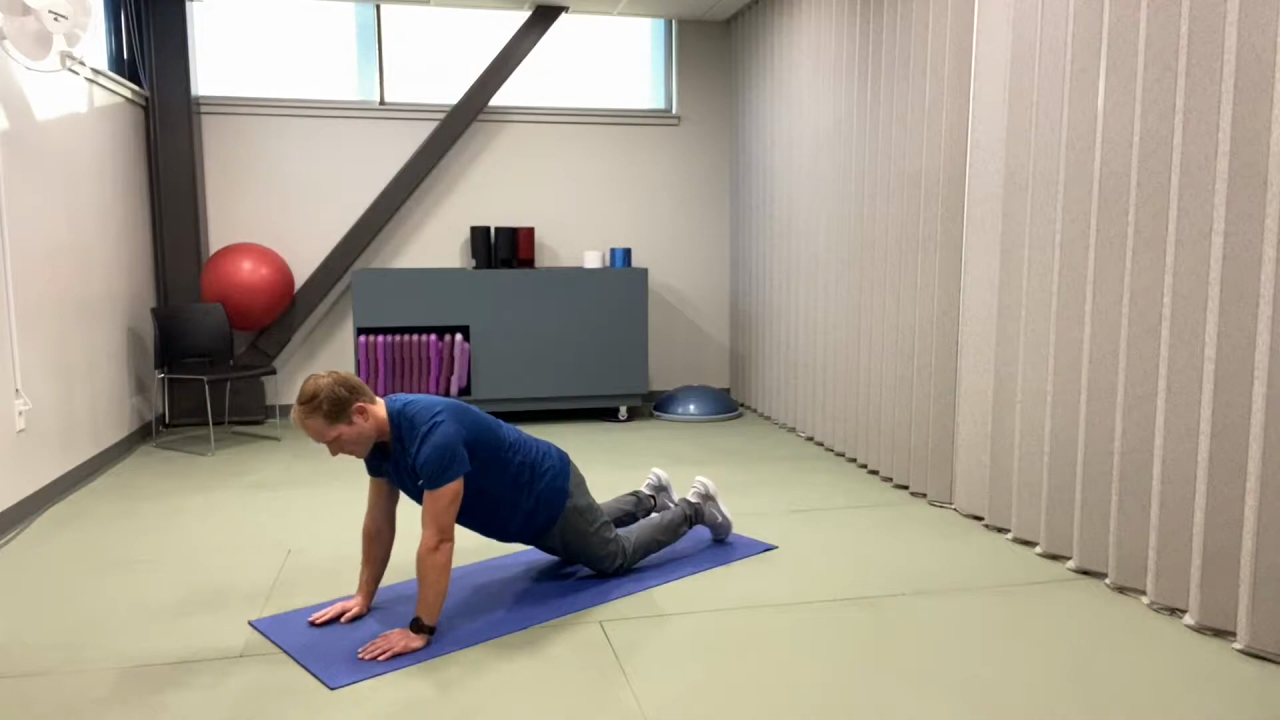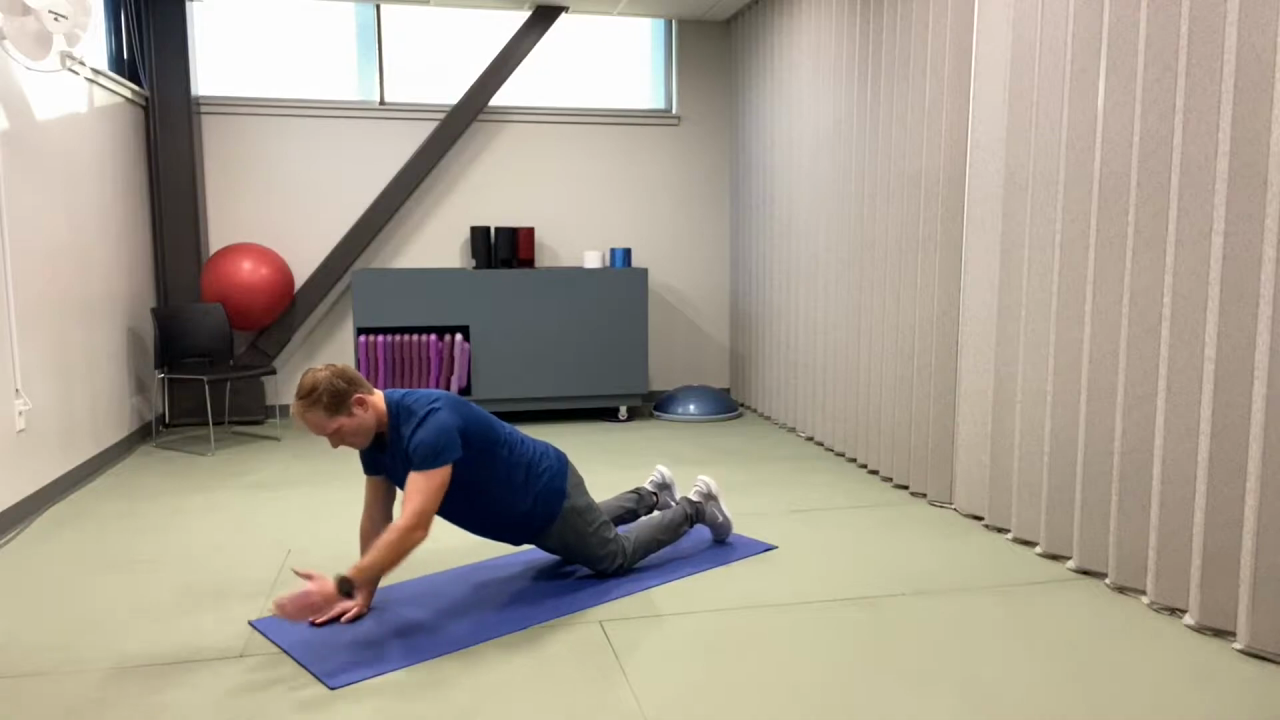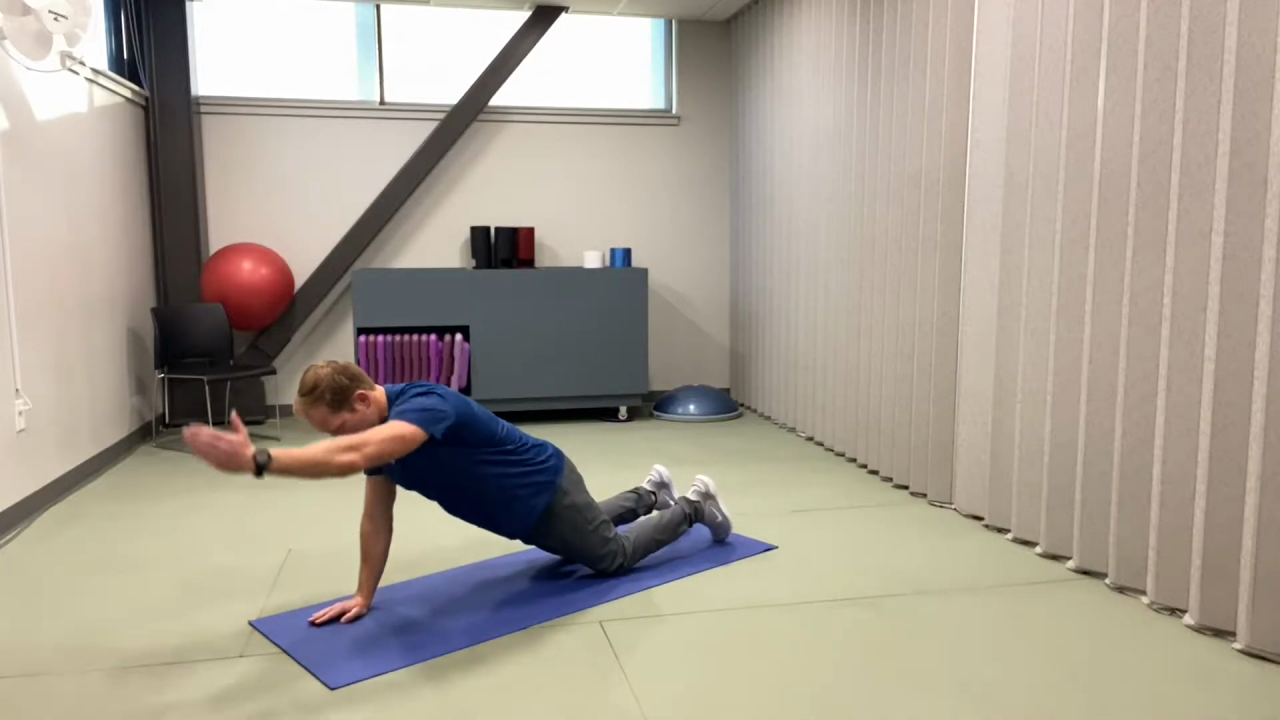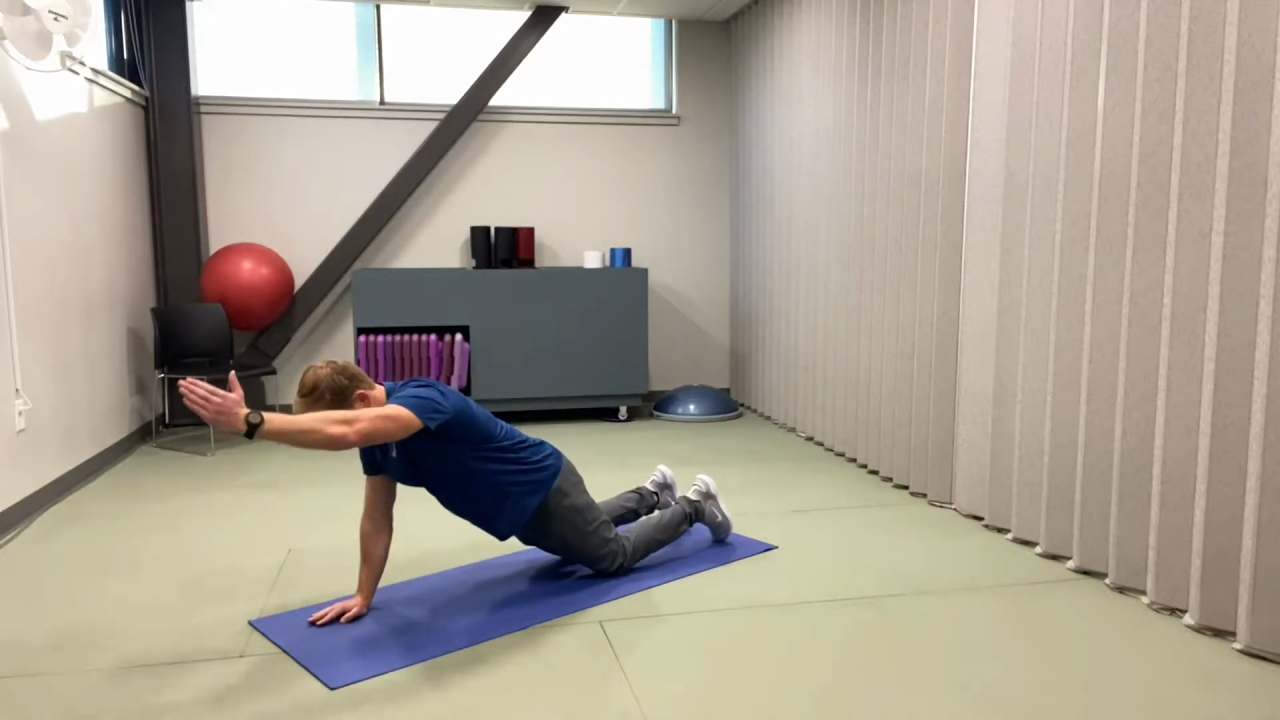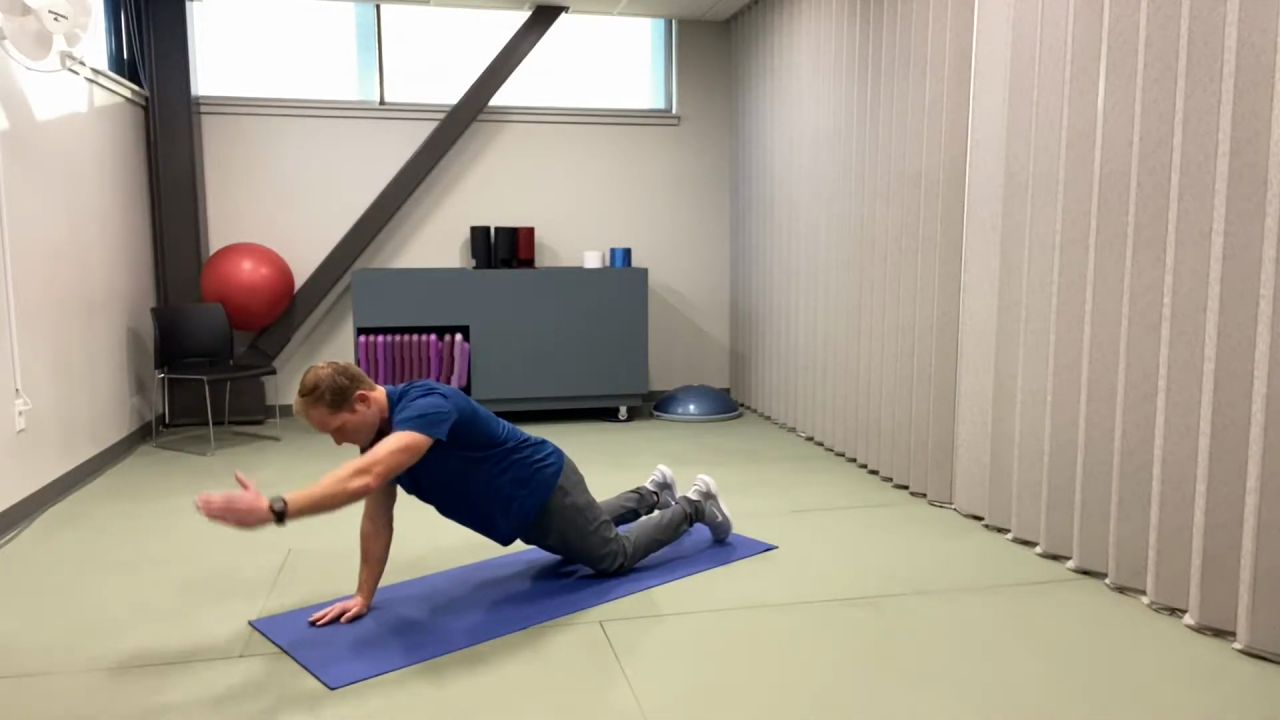
dt=0.3s
person 1, frame 1
left shoulder: (432, 433)
right shoulder: (378, 434)
left elbow: (437, 541)
right elbow: (379, 522)
left wrist: (421, 629)
right wrist: (364, 595)
left hip: (549, 492)
right hip: (520, 507)
left knee: (613, 557)
right knee: (570, 550)
left ankle: (694, 508)
right ankle: (648, 497)
person 1, frame 2
left shoulder: (429, 424)
right shoulder: (373, 429)
left elbow: (412, 526)
right elbow: (376, 518)
left wrist: (343, 586)
right wrist: (360, 593)
left hip: (548, 494)
right hip: (523, 508)
left knee: (614, 557)
right knee: (586, 537)
left ankle: (696, 506)
right ankle: (652, 494)
person 1, frame 3
left shoulder: (423, 405)
right shoulder: (379, 428)
left elbow: (351, 456)
right elbow: (376, 520)
left wrist: (256, 459)
right wrist: (364, 596)
left hip: (546, 489)
right hip: (519, 506)
left knee: (613, 556)
right knee: (576, 547)
left ankle: (693, 505)
right ankle: (649, 494)
person 1, frame 4
left shoulder: (423, 399)
right shoulder: (380, 432)
left elbow: (343, 431)
right elbow: (376, 521)
left wrist: (249, 422)
right wrist: (364, 595)
left hip: (544, 489)
right hip: (520, 505)
left knee: (612, 556)
right knee: (577, 545)
left ankle: (693, 506)
right ankle: (650, 495)
person 1, frame 5
left shoulder: (426, 405)
right shoulder: (371, 426)
left elbow: (366, 480)
right elbow: (380, 518)
left wrist: (274, 509)
right wrist: (364, 595)
left hip: (544, 484)
right hip: (515, 505)
left knee: (611, 556)
right knee: (575, 537)
left ankle: (695, 505)
right ankle: (652, 494)
